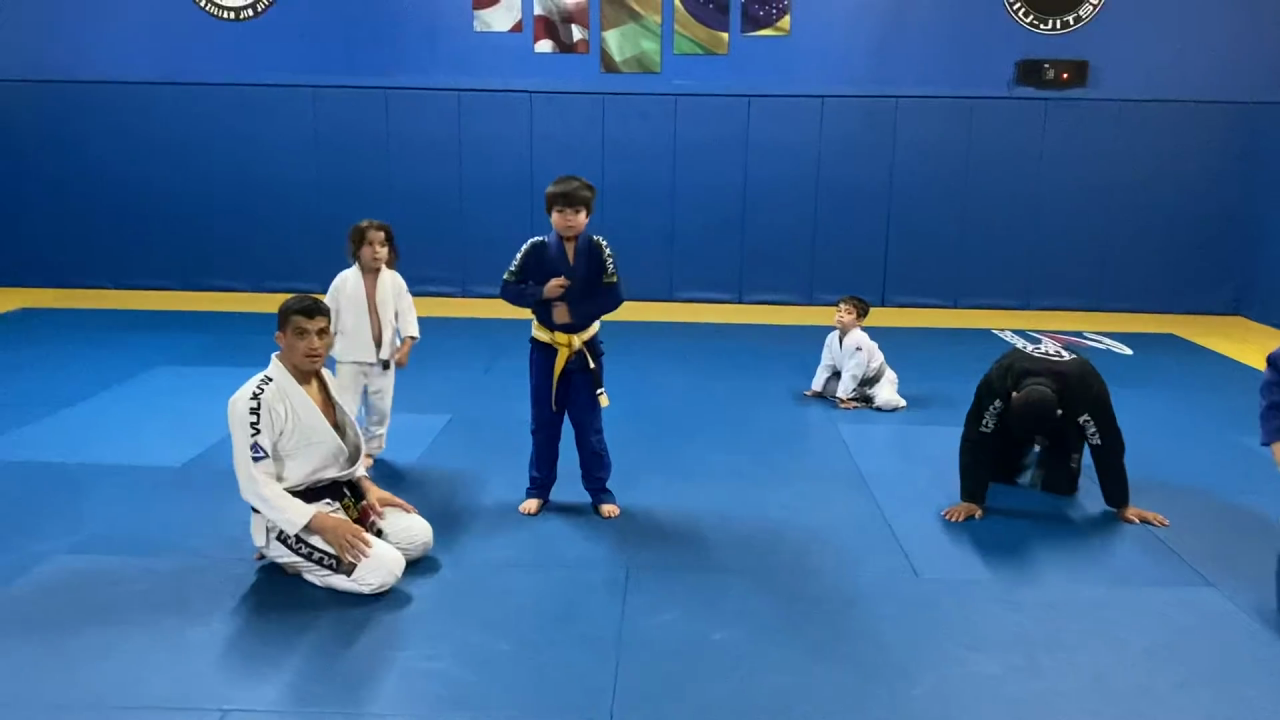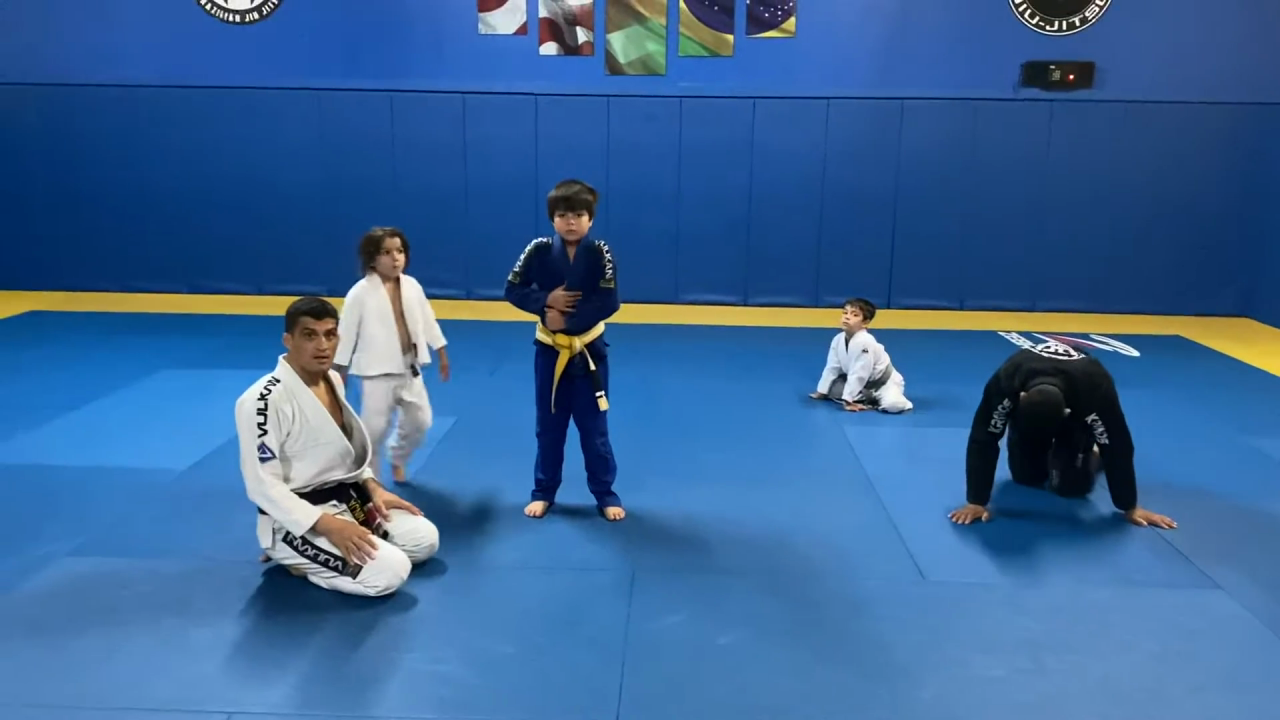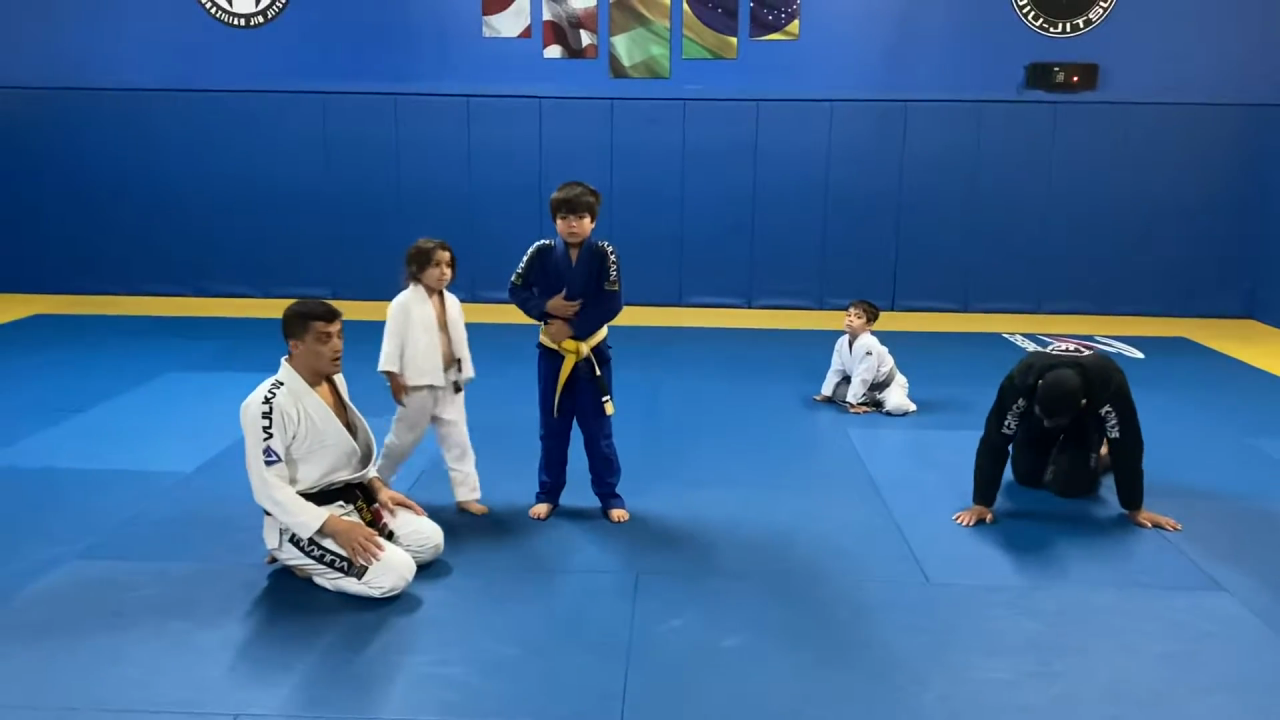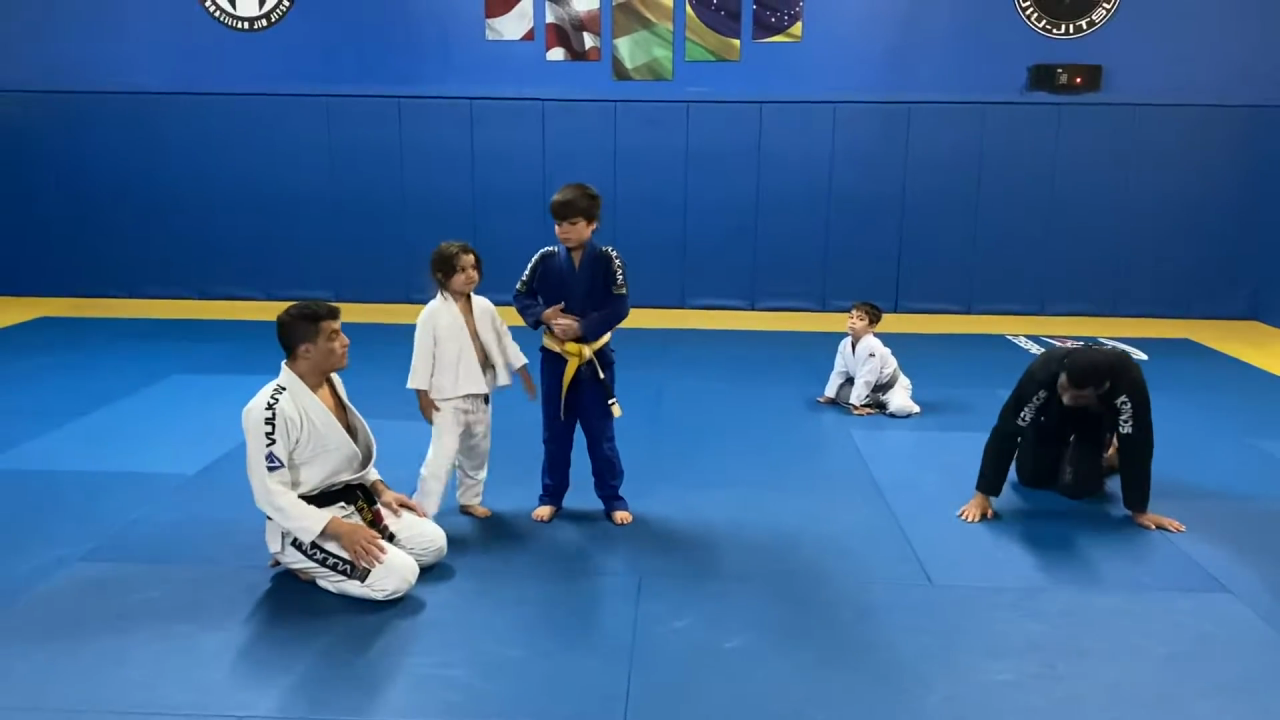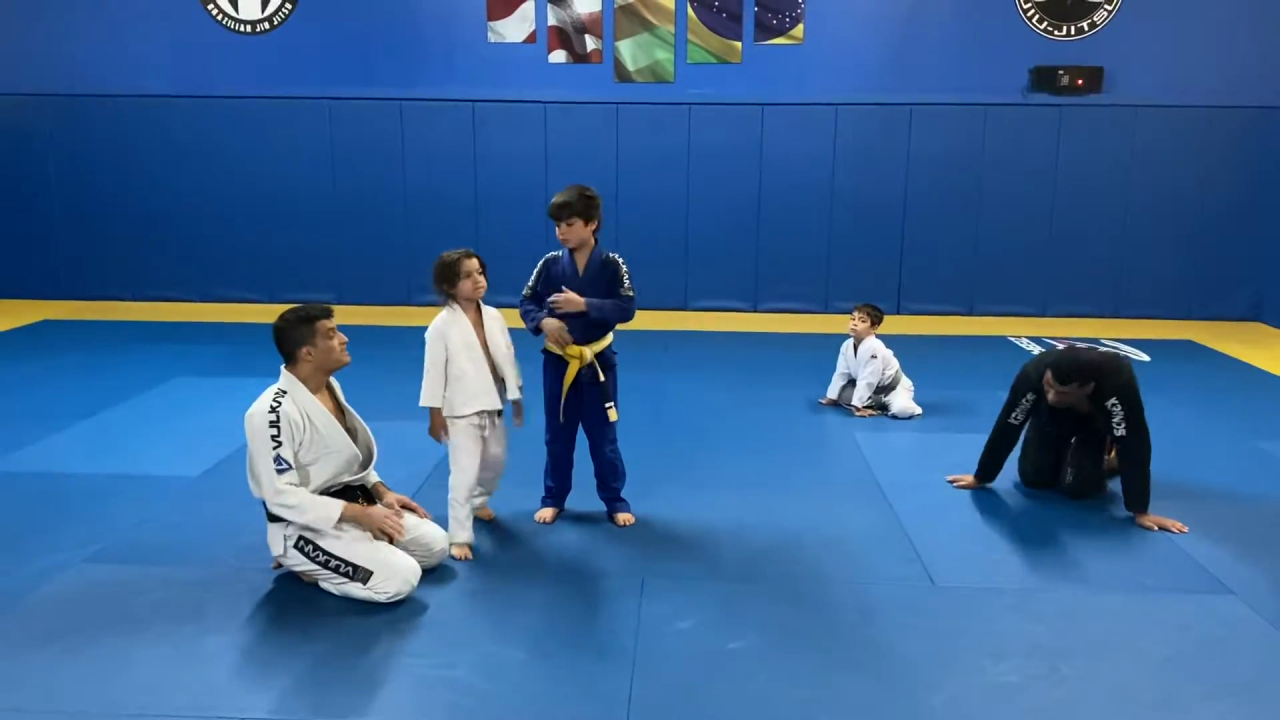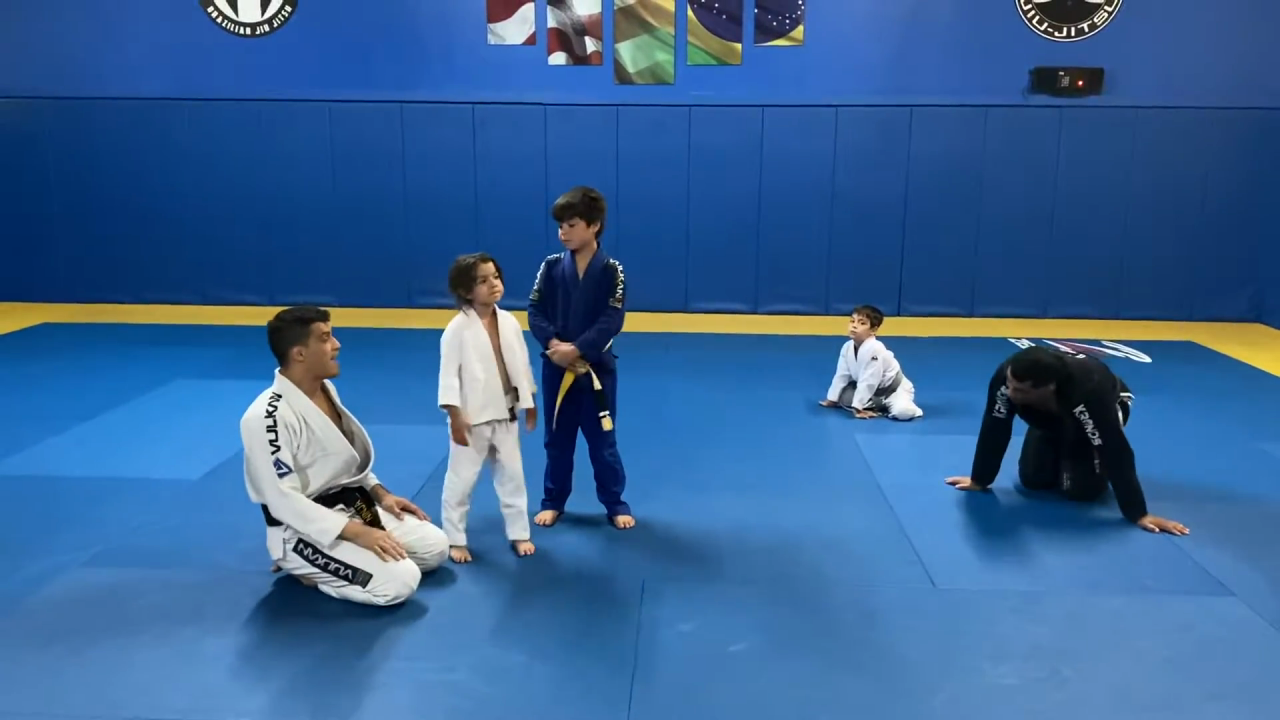
dt=0.3s
person 1, frame 1
left shoulder: (599, 249)
right shoulder: (535, 249)
left elbow: (613, 297)
right elbow: (508, 289)
left wrist: (574, 314)
right wrist: (541, 293)
left hip: (585, 349)
right hip: (546, 348)
left knee: (589, 424)
right knee: (544, 423)
left ankle: (600, 491)
right ankle: (537, 489)
person 1, frame 2
left shoulder: (600, 253)
right shoulder: (539, 251)
left elbow: (609, 303)
right elbow: (513, 290)
left wrist: (567, 321)
right wrist: (547, 300)
left hip: (589, 350)
right hip: (550, 351)
left knee: (594, 426)
right knee: (549, 426)
left ankle: (605, 493)
right ankle: (543, 491)
person 1, frame 3
left shoulder: (604, 255)
right shoulder: (541, 253)
left elbow: (611, 305)
right elbow: (516, 289)
left wrist: (573, 328)
right wrist: (545, 307)
left hip: (592, 353)
right hip: (553, 354)
left knee: (598, 429)
right knee: (552, 428)
left ankle: (609, 495)
right ankle: (547, 494)
person 1, frame 4
left shoulder: (608, 259)
right shoulder: (546, 259)
left elbow: (619, 308)
right elbow: (521, 296)
left wrist: (582, 328)
right wrist: (541, 316)
left hip: (595, 358)
right hip: (556, 359)
left knee: (600, 433)
right knee: (555, 432)
left ankle: (613, 498)
right ankle: (551, 496)
person 1, frame 5
left shoulder: (612, 264)
right shoulder: (550, 263)
left elbow: (626, 309)
right elbow: (527, 303)
left wrist: (584, 305)
right wrist: (543, 322)
left hip: (597, 361)
right hip: (558, 361)
left knee: (603, 436)
right knee: (557, 435)
left ankle: (615, 500)
right ankle: (553, 498)
person 1, frame 6
left shoulder: (611, 270)
right shoulder: (551, 266)
left elbow: (611, 322)
right elbow: (535, 312)
left wrist: (575, 350)
right wrist: (555, 345)
left hip: (596, 366)
right hip: (557, 367)
left knee: (602, 439)
right knee: (557, 438)
left ankle: (615, 503)
right ankle: (553, 501)
person 2, frame 1
left shoulder: (323, 377)
right shoulder: (256, 400)
right elbow: (256, 485)
left wrist: (367, 485)
right wrist: (323, 524)
right hip: (290, 519)
left knee: (419, 537)
right knee: (384, 570)
left ankle: (309, 552)
right ankle: (287, 554)
person 2, frame 2
left shoulder: (332, 380)
right shoulder: (263, 401)
right elbow: (263, 486)
left wrist: (373, 488)
right wrist: (329, 526)
right hip: (296, 520)
left knee: (424, 540)
right knee: (389, 572)
left ankle: (304, 556)
right ankle: (291, 556)
person 2, frame 3
left shoulder: (334, 380)
right shoulder: (269, 404)
right elbow: (270, 489)
left wrist: (378, 487)
right wrist: (336, 527)
right hip: (303, 521)
left knee: (430, 541)
right knee: (394, 574)
left ankle: (314, 556)
right ankle: (298, 557)
person 2, frame 4
left shoulder: (332, 382)
right shoulder: (271, 409)
right elbow: (271, 495)
left wrist: (380, 489)
right wrist: (339, 530)
right hip: (306, 525)
left knee: (433, 543)
right knee: (398, 576)
left ankle: (319, 560)
right ankle: (302, 561)
person 2, frame 5
left shoulder: (328, 385)
right shoulder: (272, 413)
right elbow: (280, 496)
left wrist: (381, 491)
right wrist: (356, 514)
right hip: (304, 527)
left knee: (435, 544)
right knee: (400, 578)
right ankle: (304, 564)
person 2, frame 6
left shoulder: (324, 388)
right shoulder: (268, 417)
right elbow: (285, 502)
left wrist: (380, 494)
right wrist: (357, 534)
left hip: (352, 505)
right hip: (303, 530)
left knee: (434, 547)
right knee: (399, 581)
left ankle: (333, 562)
right ankle: (304, 568)
person 3, frame 1
left shoulder: (395, 281)
right shoulder: (344, 281)
left elbow: (406, 315)
right elbow: (330, 317)
left wrist: (406, 344)
left hip: (384, 357)
right hip: (352, 356)
left knee: (380, 410)
right knee: (345, 409)
left ankle: (370, 449)
person 3, frame 2
left shoulder: (412, 286)
right shoulder: (361, 292)
left elbow: (428, 320)
right elbow: (346, 330)
left wrist: (441, 353)
right wrist: (339, 368)
left hip: (409, 368)
right hip: (378, 371)
left knee: (421, 421)
right knee: (375, 427)
left ankle: (397, 459)
person 3, frame 3
left shoulder: (452, 302)
right shoulder: (404, 303)
right elbow: (393, 342)
left wrist: (463, 375)
right wrist: (394, 379)
left hip: (451, 385)
right hip: (418, 386)
left knee: (458, 442)
right knee: (403, 439)
left ankle: (466, 495)
right ankle: (378, 478)
person 3, frame 4
left shoulder: (484, 307)
right shoulder: (432, 313)
left elbow: (504, 341)
right elbow: (422, 356)
left wrist: (525, 373)
right wrist: (423, 396)
left hip: (480, 394)
right hip: (448, 396)
left knee: (477, 452)
right knee: (442, 456)
left ankle: (469, 499)
right ankle: (422, 511)
person 3, frame 5
left shoulder: (493, 316)
right shoulder: (442, 325)
left elbow: (507, 358)
right elbow: (434, 371)
left wrist: (516, 397)
right wrist: (435, 415)
left hip: (494, 407)
right hip: (461, 411)
left knee: (495, 462)
right knee: (465, 474)
left ankle: (477, 502)
right ankle: (459, 536)
person 3, frame 6
left shoulder: (509, 321)
right shoulder: (458, 328)
left elbow: (522, 365)
right elbow: (449, 374)
left wrist: (530, 404)
right wrist: (455, 416)
left hip: (506, 416)
right hip: (473, 418)
left knee: (512, 476)
right knee: (461, 478)
left ankle: (519, 533)
right ankle: (455, 539)
person 4, frame 1
left shoulder: (1088, 393)
right shoulder: (996, 383)
left elbow: (1108, 448)
right elbow: (975, 439)
left wrist: (1122, 506)
right wrist: (970, 500)
left knee: (1060, 485)
right knee: (999, 474)
right ankle: (1025, 446)
person 4, frame 2
left shoulder: (1096, 392)
right shoulder: (1005, 382)
left elbow: (1117, 448)
right elbow: (983, 440)
left wrist: (1130, 508)
right wrist: (976, 502)
left knee: (1069, 486)
right knee: (1026, 477)
left ankle: (1092, 454)
person 4, frame 3
left shoulder: (1111, 386)
right shoulder: (1022, 380)
left elbow: (1127, 446)
right elbow: (995, 440)
left wrist: (1135, 509)
right wrist: (981, 504)
left hip: (1086, 422)
left knee: (1067, 484)
right knee: (1026, 477)
left ankle: (1102, 453)
person 4, frame 4
left shoulder: (1128, 380)
right shoulder: (1043, 372)
left elbow: (1137, 445)
right elbow: (1006, 431)
left wrist: (1139, 510)
right wrist: (983, 495)
left hip: (1098, 421)
right hip: (1051, 417)
left knee: (1076, 486)
right knee: (1030, 478)
left ankle: (1108, 455)
right ankle: (1064, 451)
person 4, frame 5
left shoulder: (1118, 383)
right shoulder: (1035, 374)
left elbow: (1134, 445)
right elbow: (1007, 429)
left wrist: (1140, 511)
right wrist: (981, 477)
left hip: (1099, 422)
right hip: (1054, 421)
left knee: (1077, 486)
right knee: (1033, 478)
left ankle: (1110, 458)
right ankle: (1068, 450)
person 4, frame 6
left shoulder: (1090, 390)
right shoulder: (1007, 375)
left elbow: (1116, 451)
right elbow: (994, 430)
left wrist: (1138, 514)
right wrist: (979, 480)
left hip: (1103, 410)
right hip: (1049, 419)
left knee: (1080, 489)
right knee: (1033, 480)
right ankle: (1065, 455)
